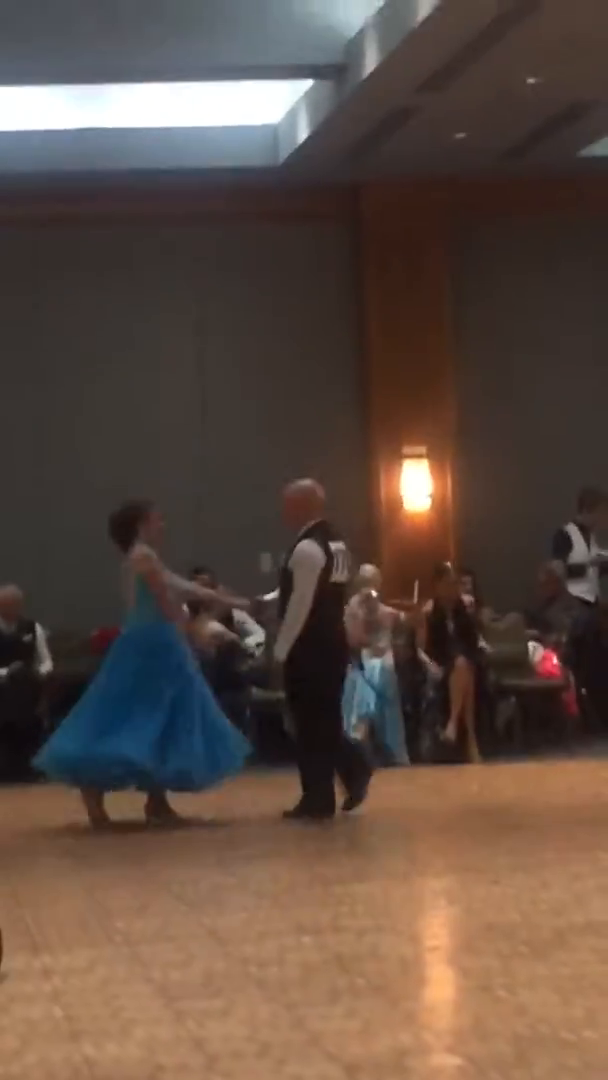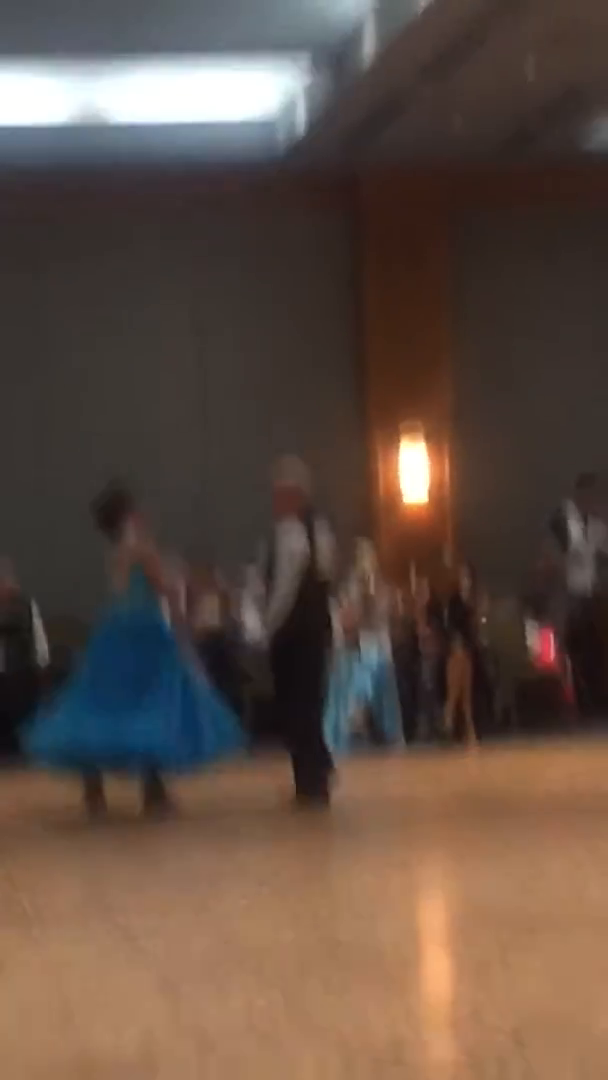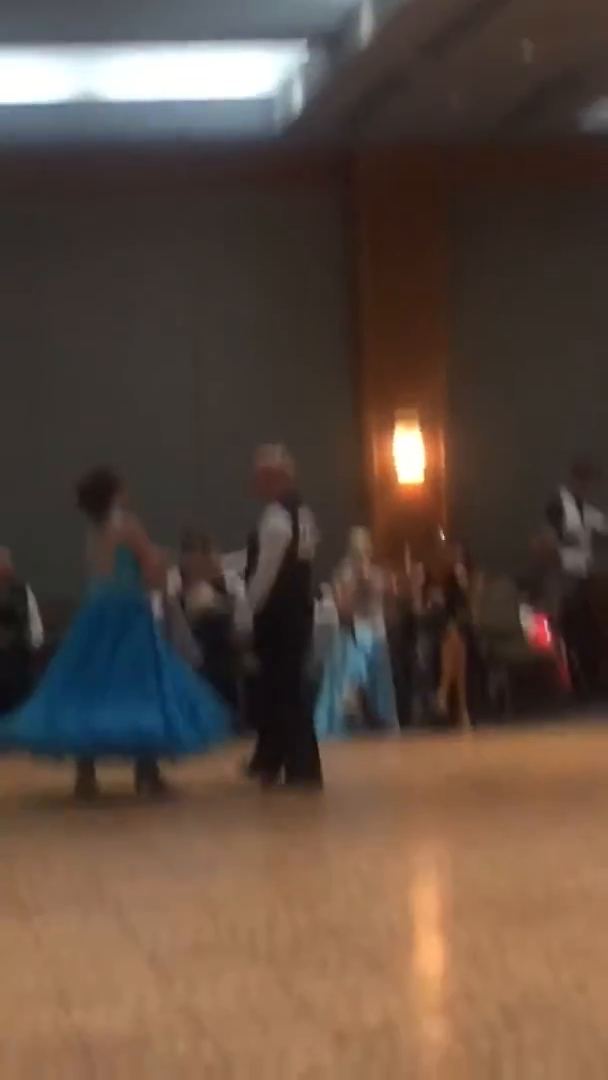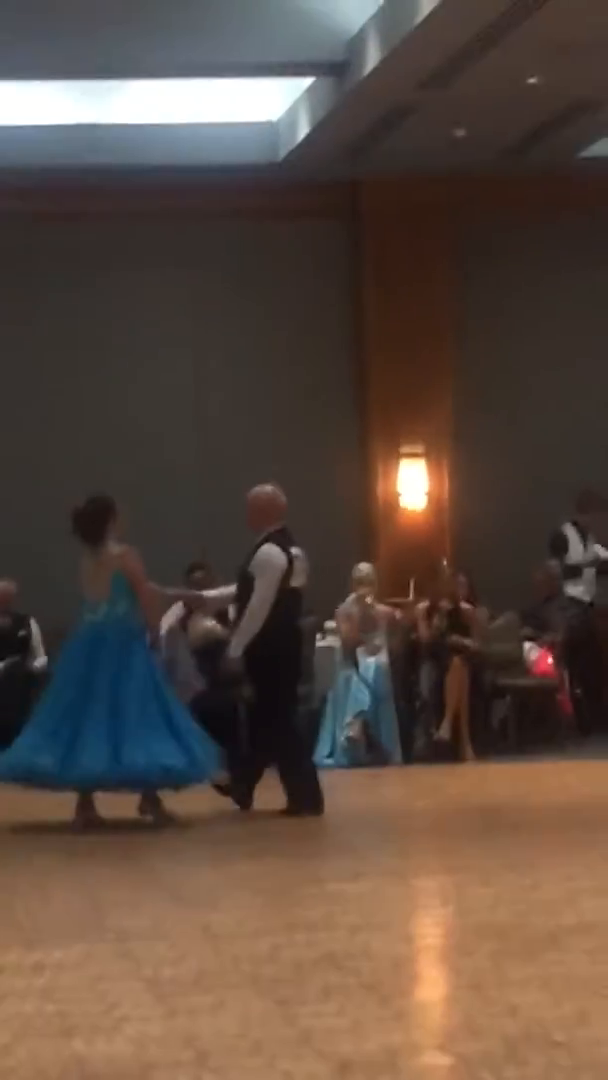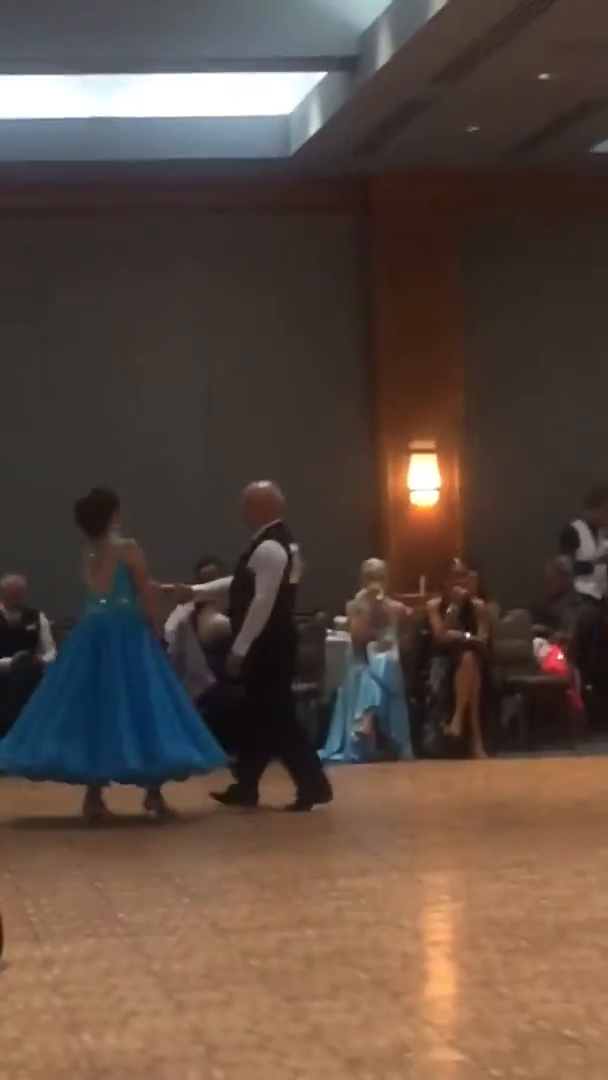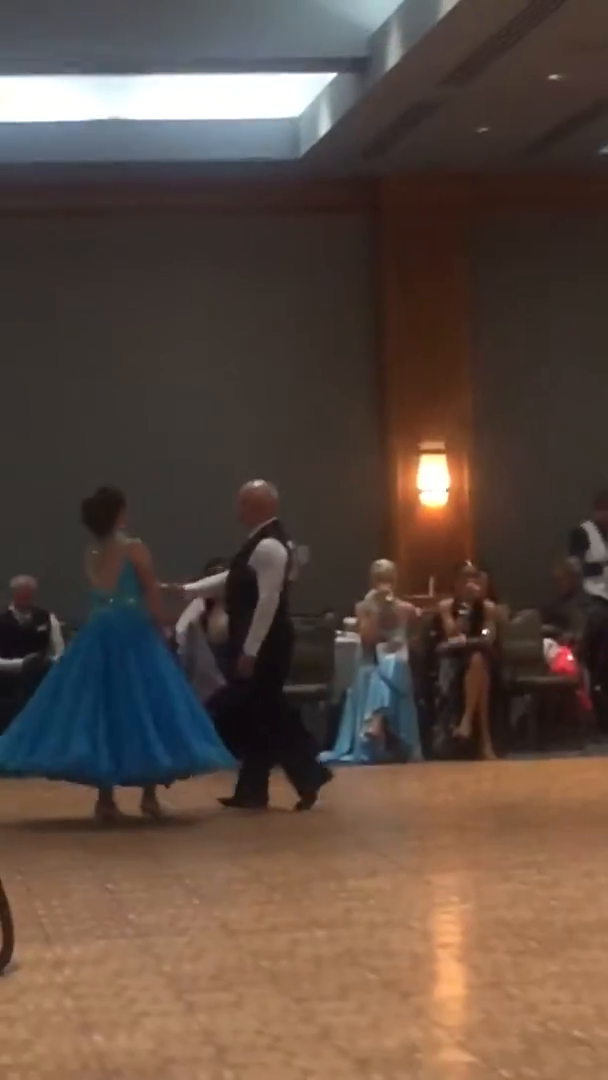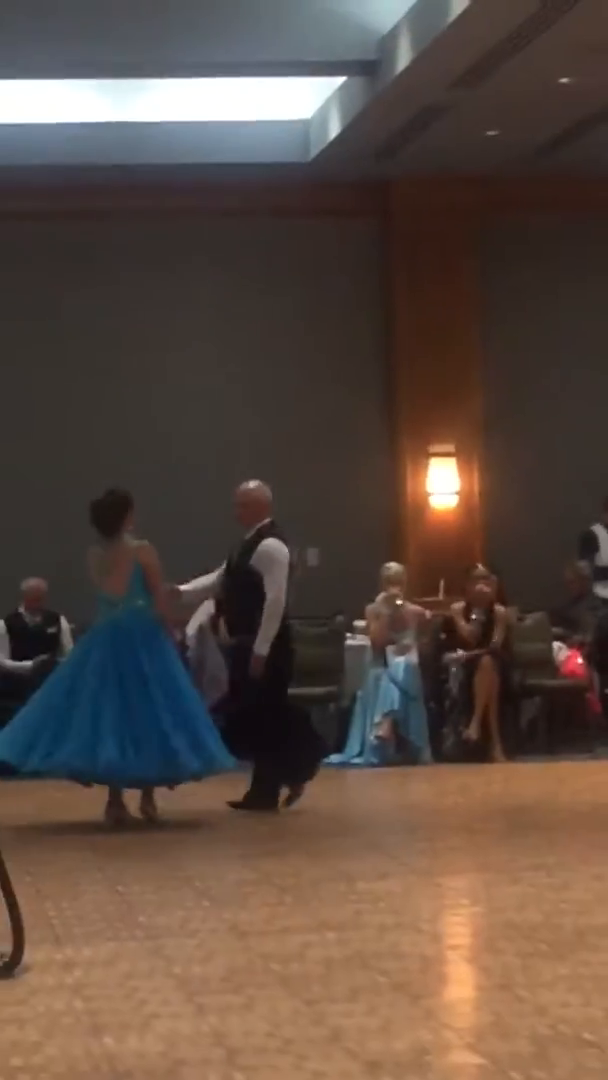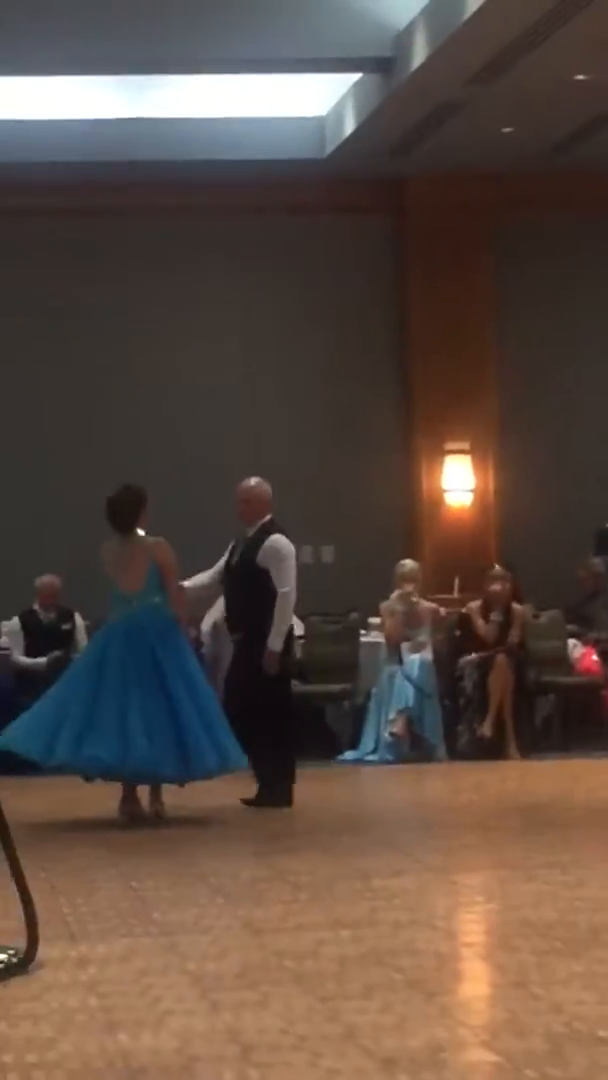
dt=0.1s
person 1, frame 1
left shoulder: (307, 548)
right shoulder: (332, 543)
left elbow: (300, 605)
left wrist: (280, 651)
left hip: (311, 647)
right hip: (331, 642)
left knee: (312, 721)
right knee: (324, 718)
left ankle: (317, 800)
right ankle: (355, 768)
person 1, frame 2
left shoulder: (292, 534)
right shoulder: (317, 530)
left elbow: (285, 590)
left wrist: (267, 632)
left hip: (295, 631)
right hip: (314, 627)
left knee: (297, 706)
right knee: (305, 704)
left ankle: (313, 785)
right ankle: (314, 774)
person 1, frame 3
left shoulder: (275, 517)
right shoulder: (298, 514)
left elbow: (266, 575)
left wrist: (247, 616)
left hip: (277, 617)
right hip: (293, 613)
left knee: (283, 690)
right knee: (280, 687)
left ankle: (303, 769)
right ankle: (269, 760)
person 1, frame 4
left shoulder: (270, 552)
right shoulder: (285, 548)
left elbow: (259, 607)
right elbow: (253, 594)
left wrist: (236, 650)
right wrist: (207, 597)
left hip: (270, 649)
right hip: (282, 646)
left knee: (279, 720)
right knee: (266, 719)
left ankle: (306, 797)
right ankle: (243, 786)
person 1, frame 5
left shoulder: (270, 548)
right shoulder: (269, 544)
left elbow: (262, 603)
right elbow: (240, 584)
left wrist: (239, 649)
right wrist: (194, 591)
left hip: (267, 647)
right hip: (267, 645)
left knee: (273, 716)
right knee: (257, 715)
left ankle: (312, 784)
right ankle: (245, 788)
person 1, frame 6
left shoulder: (270, 546)
right shoulder: (260, 542)
left elbow: (268, 601)
right elbow: (231, 580)
left wrist: (249, 650)
right wrist: (187, 590)
left hip: (265, 645)
right hip: (260, 644)
left knee: (267, 716)
right knee: (251, 715)
left ankle: (303, 777)
right ankle: (251, 790)
person 1, frame 7
left shoulder: (270, 546)
right shoulder: (248, 544)
left elbow: (276, 600)
right elbow: (219, 581)
left wrist: (260, 650)
right wrist: (179, 592)
left hip: (263, 648)
right hip: (246, 644)
left knee: (255, 716)
right knee: (252, 716)
right ankle: (264, 790)
person 1, frame 8
left shoulder: (276, 543)
right shoulder: (243, 542)
left elbow: (286, 595)
right elbow: (216, 577)
left wrist: (275, 645)
right wrist: (178, 588)
left hip: (264, 643)
right hip: (248, 640)
left knee: (265, 712)
right knee: (255, 712)
left ankle: (275, 787)
right ankle: (274, 787)
person 2, frame 1
left shoulder: (144, 559)
right shoulder: (145, 557)
left elbow: (183, 587)
right elbow: (170, 603)
left wrist: (230, 601)
right wrist: (189, 633)
left hip: (143, 646)
right hip: (153, 646)
left knee: (160, 718)
right knee: (154, 719)
person 2, frame 2
left shoulder: (121, 547)
right shoulder: (139, 543)
left elbow: (158, 579)
right elbow: (163, 586)
right wrist: (177, 623)
left hip: (119, 630)
right hip: (143, 631)
left knee: (112, 703)
right knee: (155, 704)
left ankle: (94, 787)
right ankle: (152, 789)
person 2, frame 3
left shoulder: (94, 531)
right shoulder: (128, 526)
right elbow: (152, 571)
left hip: (96, 617)
right hip: (127, 616)
left knee: (93, 688)
right knee: (138, 688)
left ankle: (85, 772)
right ankle: (146, 771)
person 2, frame 4
left shoulder: (86, 560)
right shoulder: (124, 555)
right elbow: (146, 602)
right wrist: (152, 630)
left hip: (88, 644)
right hip: (122, 644)
left knee: (86, 716)
right knee: (136, 716)
left ankle: (85, 804)
right ankle: (149, 797)
person 2, frame 5
left shoulder: (87, 555)
right shoulder: (128, 548)
right elbow: (147, 597)
right wrist: (152, 628)
left hip: (89, 637)
right hip: (126, 635)
left knee: (90, 710)
right knee: (140, 709)
left ankle: (93, 797)
right ankle: (153, 794)
person 2, frame 6
left shoulder: (90, 554)
right shoulder: (134, 548)
right elbow: (152, 597)
right wrist: (157, 629)
left hip: (98, 637)
right hip: (133, 636)
left knee: (99, 710)
right knee: (149, 709)
left ankle: (105, 798)
right ankle: (149, 794)
person 2, frame 7
left shoulder: (94, 556)
right shoulder: (142, 550)
right elbow: (159, 600)
right wrist: (164, 634)
left hip: (103, 641)
right hip: (142, 638)
left knee: (107, 712)
right knee: (150, 711)
left ankle: (115, 800)
right ankle: (147, 799)
person 2, frame 8
left shoulder: (108, 552)
right shoulder: (158, 547)
right elbow: (174, 597)
right wrist: (179, 632)
left hip: (119, 637)
right hip: (156, 635)
left knee: (123, 708)
right knee: (162, 709)
left ankle: (129, 796)
right ankle: (155, 795)
